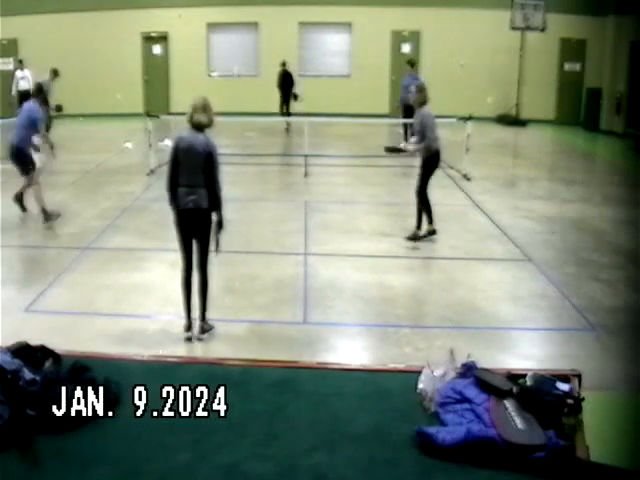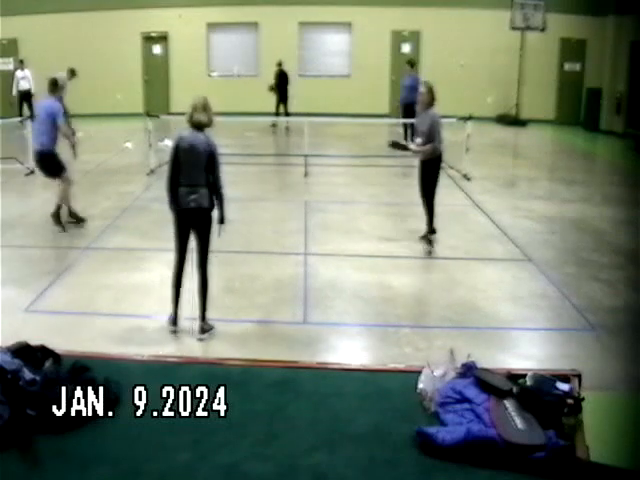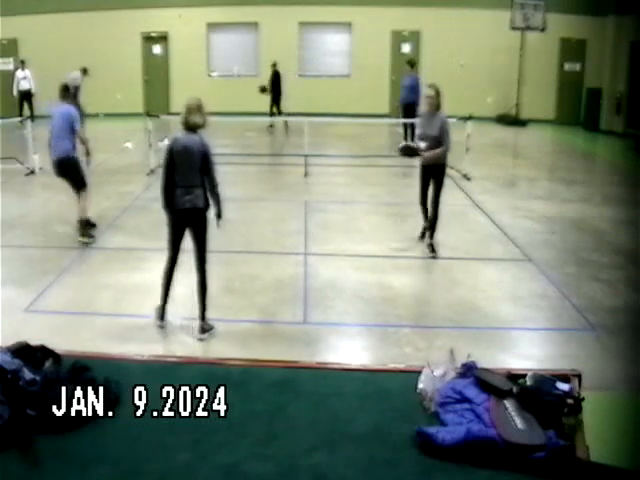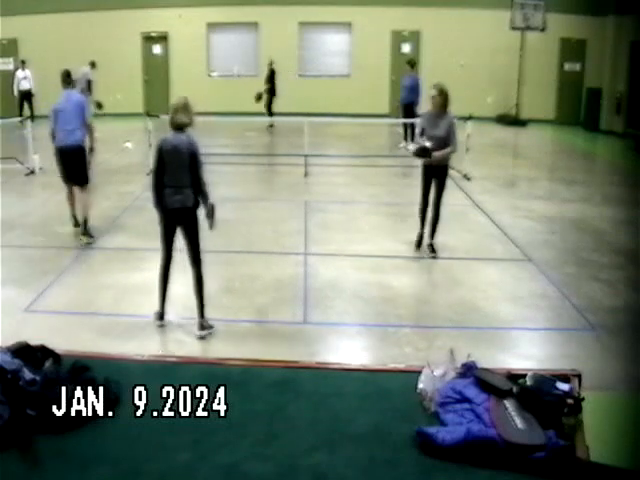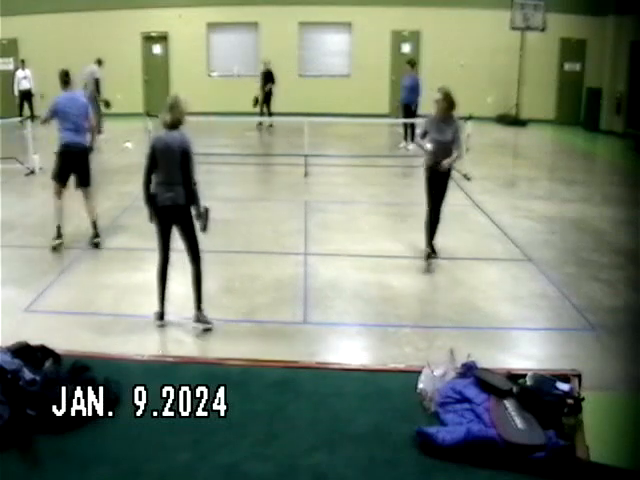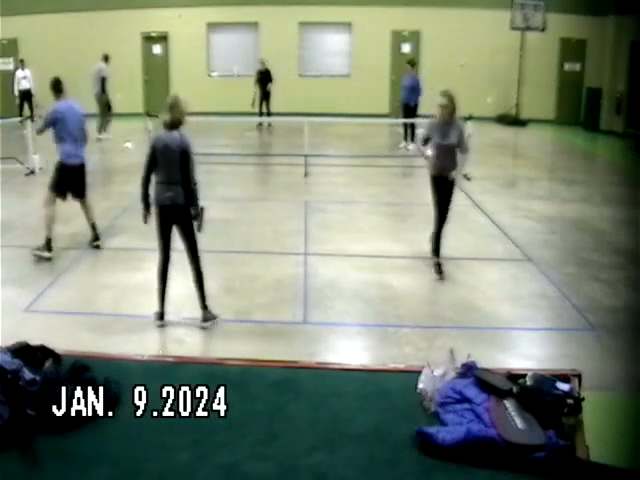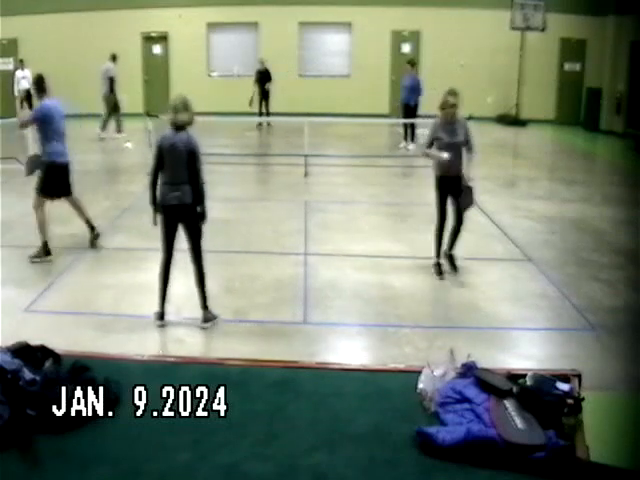
dt=0.2s
person 1, frame 1
left shoulder: (179, 142)
right shoulder: (208, 145)
left elbow: (171, 179)
right elbow: (213, 183)
left wrist: (174, 206)
right wrist: (219, 214)
left hip: (182, 207)
right hip: (202, 207)
left knee: (186, 265)
right knee: (202, 266)
left ankle: (188, 323)
right ankle: (202, 322)
person 1, frame 2
left shoulder: (180, 141)
right shoulder: (209, 144)
left elbow: (172, 179)
right elbow: (215, 181)
left wrist: (173, 207)
right wrist: (221, 211)
left hip: (182, 206)
right hip: (202, 206)
left knee: (179, 261)
right knee: (202, 265)
left ankle: (174, 316)
right ankle: (202, 322)
person 1, frame 3
left shoulder: (174, 144)
right shoulder: (202, 145)
left elbow: (166, 181)
right elbow: (210, 180)
left wrist: (167, 208)
right wrist: (218, 207)
left hip: (177, 207)
right hip: (197, 207)
left knee: (172, 259)
right knee: (200, 265)
left ankle: (162, 311)
right ankle: (202, 322)
person 1, frame 4
left shoulder: (163, 143)
right shoulder: (190, 144)
left elbow: (156, 180)
right elbow: (198, 180)
left wrist: (159, 207)
right wrist: (207, 205)
left hip: (168, 206)
right hip: (187, 206)
left knee: (166, 258)
right knee: (195, 262)
left ankle: (161, 312)
right ankle: (201, 320)
person 1, frame 5
left shoulder: (156, 141)
right shoulder: (183, 141)
left elbow: (148, 177)
right elbow: (189, 179)
left wrist: (150, 204)
right wrist: (197, 205)
left hip: (161, 204)
right hip: (180, 204)
left knee: (163, 257)
right knee: (194, 257)
left ankle: (161, 312)
right ankle: (198, 313)
person 1, frame 6
left shoulder: (156, 141)
right shoulder: (183, 142)
left elbow: (146, 176)
right elbow: (189, 178)
left wrist: (145, 203)
right wrist: (195, 206)
left hip: (162, 204)
right hip: (180, 204)
left knee: (164, 257)
right knee: (194, 258)
left ankle: (161, 312)
right ankle: (204, 311)
person 1, frame 7
left shoulder: (163, 141)
right shoulder: (190, 142)
left elbow: (154, 177)
right elbow: (196, 178)
left wrist: (154, 204)
right wrist: (202, 206)
left hip: (167, 204)
right hip: (187, 203)
left knee: (166, 257)
right knee: (196, 258)
left ankle: (161, 312)
right ankle: (205, 312)
person 2, frame 1
left shoulder: (425, 114)
right shoulder: (419, 112)
left elbow: (430, 142)
left wrist: (414, 148)
right wrist: (413, 143)
left hip: (431, 156)
right hip: (427, 156)
left knee: (420, 191)
right knee: (422, 192)
left ankle: (417, 231)
right ankle: (431, 227)
person 2, frame 2
left shoulder: (433, 116)
right shoulder: (420, 113)
left elbow: (437, 143)
left wrist: (419, 149)
right wrist: (416, 142)
left hip: (434, 160)
right hip: (424, 159)
left knee: (429, 196)
right knee: (424, 195)
left ankle: (429, 233)
right ankle: (431, 227)
person 2, frame 3
left shoulder: (442, 119)
right shoulder: (423, 116)
left elbow: (446, 146)
left wrist: (431, 154)
right wrist: (420, 145)
left hip: (439, 165)
right hip: (425, 164)
left knee: (435, 203)
right knee: (423, 200)
left ankle: (430, 240)
right ankle: (427, 223)
person 2, frame 4
left shoulder: (449, 120)
right shoulder: (426, 116)
left elbow: (453, 146)
right elbow: (419, 136)
left wrist: (441, 153)
right wrist: (424, 144)
left hip: (442, 167)
right hip: (428, 165)
left knee: (437, 205)
right knee: (424, 202)
left ankle: (431, 241)
right ankle: (420, 234)
person 2, frame 5
left shoulder: (454, 123)
right shoulder: (430, 120)
left elbow: (458, 150)
right elbow: (421, 137)
left wrist: (450, 160)
right wrist: (426, 144)
left hip: (445, 170)
right hip: (431, 169)
left knee: (438, 209)
right knee: (431, 208)
left ankle: (431, 241)
right ankle: (429, 249)
person 2, frame 6
left shoulder: (458, 127)
right shoulder: (433, 125)
left elbow: (463, 152)
right elbow: (423, 143)
left wrist: (458, 169)
right wrist: (427, 150)
left hip: (450, 176)
right hip: (436, 175)
left knee: (444, 217)
right knee: (439, 217)
left ankle: (434, 238)
right ankle: (437, 259)
person 2, frame 7
left shoulder: (462, 124)
right shoulder: (437, 126)
left elbow: (469, 149)
right elbow: (426, 150)
left wrist: (467, 170)
right wrist: (438, 154)
left hip: (457, 177)
right hip: (442, 176)
left knee: (459, 219)
right knee: (442, 219)
left ankle: (449, 252)
right ankle: (437, 259)
person 3, frame 1
left shoulder: (28, 106)
right shoulder: (36, 110)
right elbow: (42, 135)
left wrist: (33, 145)
right wrist: (51, 145)
left hip: (21, 147)
right hip: (19, 148)
left knee: (33, 177)
right knee: (35, 180)
left ankle: (19, 196)
right ankle: (45, 214)
person 3, frame 2
left shoulder: (41, 105)
right shoulder: (55, 106)
right elbow: (63, 129)
right wrist: (72, 141)
left hip: (39, 150)
right hip: (46, 151)
left knee: (64, 180)
right knee: (65, 179)
left ankle: (69, 212)
right ankle: (57, 213)
person 3, frame 3
left shoulder: (55, 112)
right shoulder: (71, 111)
left elbow: (51, 140)
right elbow: (80, 135)
right wrist: (88, 148)
left hip: (56, 159)
right hip: (67, 157)
left knee: (79, 189)
right knee: (83, 192)
left ankle: (84, 222)
right ankle: (83, 230)
person 3, frame 4
left shoulder: (57, 104)
right shoulder: (81, 99)
left elbow: (53, 131)
right elbow: (88, 123)
right wrist: (92, 144)
left hip: (61, 148)
right hip: (77, 146)
left knee: (70, 187)
right knee: (83, 189)
left ankle: (75, 221)
right ankle: (85, 230)
person 3, frame 5
left shoulder: (57, 101)
right shoulder: (83, 99)
left elbow: (44, 121)
right elbow: (92, 126)
right wrist: (91, 143)
left hip: (66, 148)
right hip: (82, 149)
left knee: (58, 193)
right knee: (87, 193)
left ankle: (58, 234)
right ankle: (95, 233)
person 3, frame 6
left shoulder: (56, 110)
right shoulder: (77, 108)
left elbow: (39, 131)
left hip: (66, 163)
right hip: (80, 162)
left knee: (50, 201)
right knee: (83, 200)
left ankle: (48, 245)
right ankle: (95, 236)
person 3, frame 7
left shoulder: (42, 107)
right shoulder: (56, 105)
left elbow: (22, 123)
left hip: (52, 162)
right hip: (62, 160)
left knee: (38, 204)
right knee: (70, 198)
left ankle: (45, 249)
right ankle: (92, 230)
